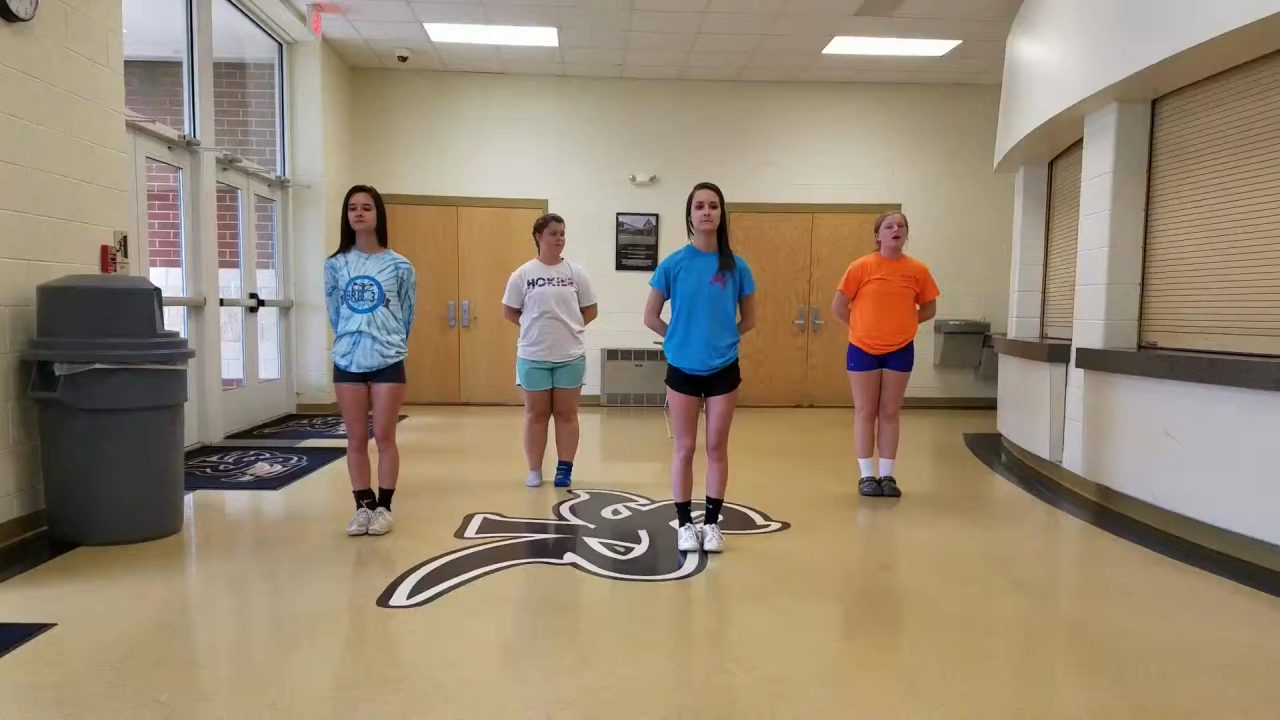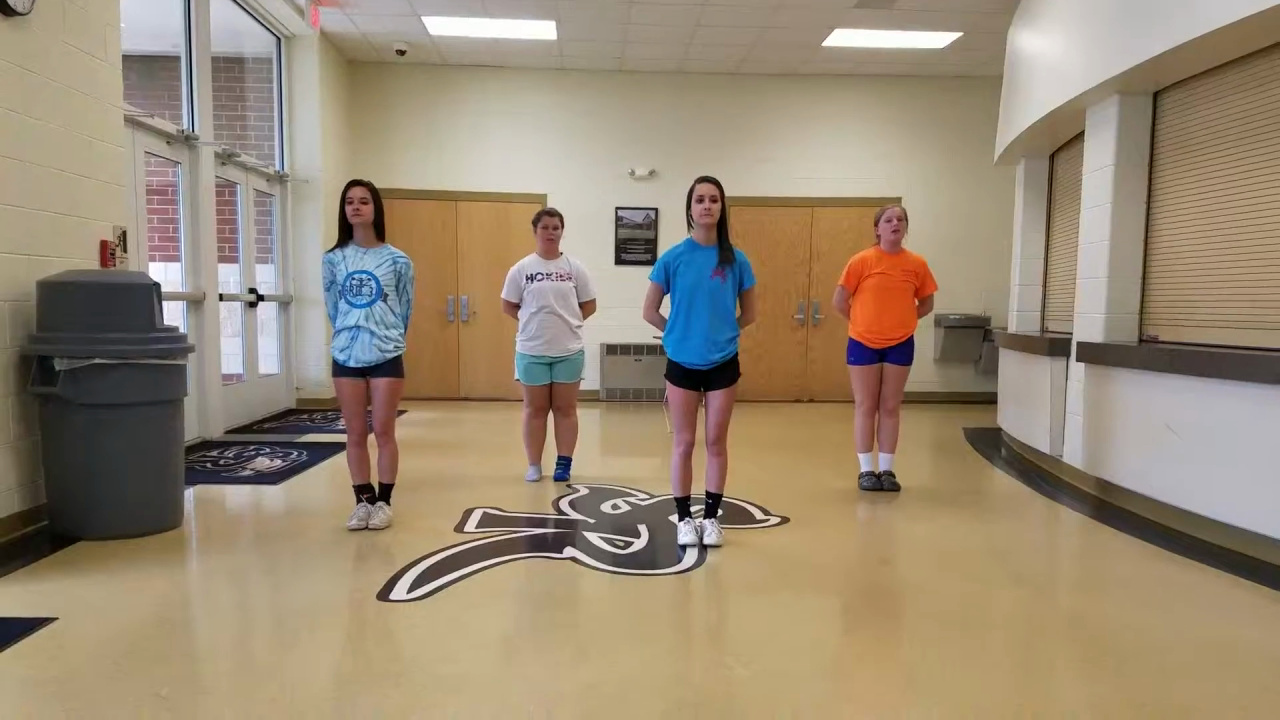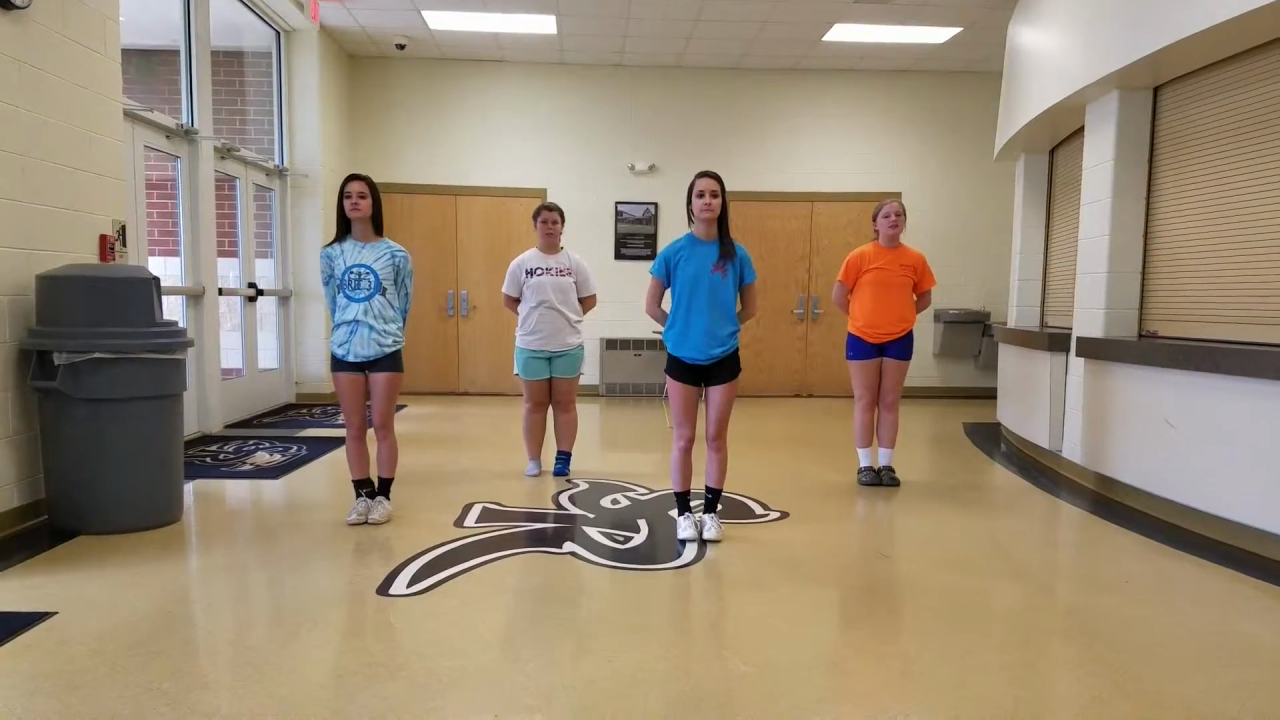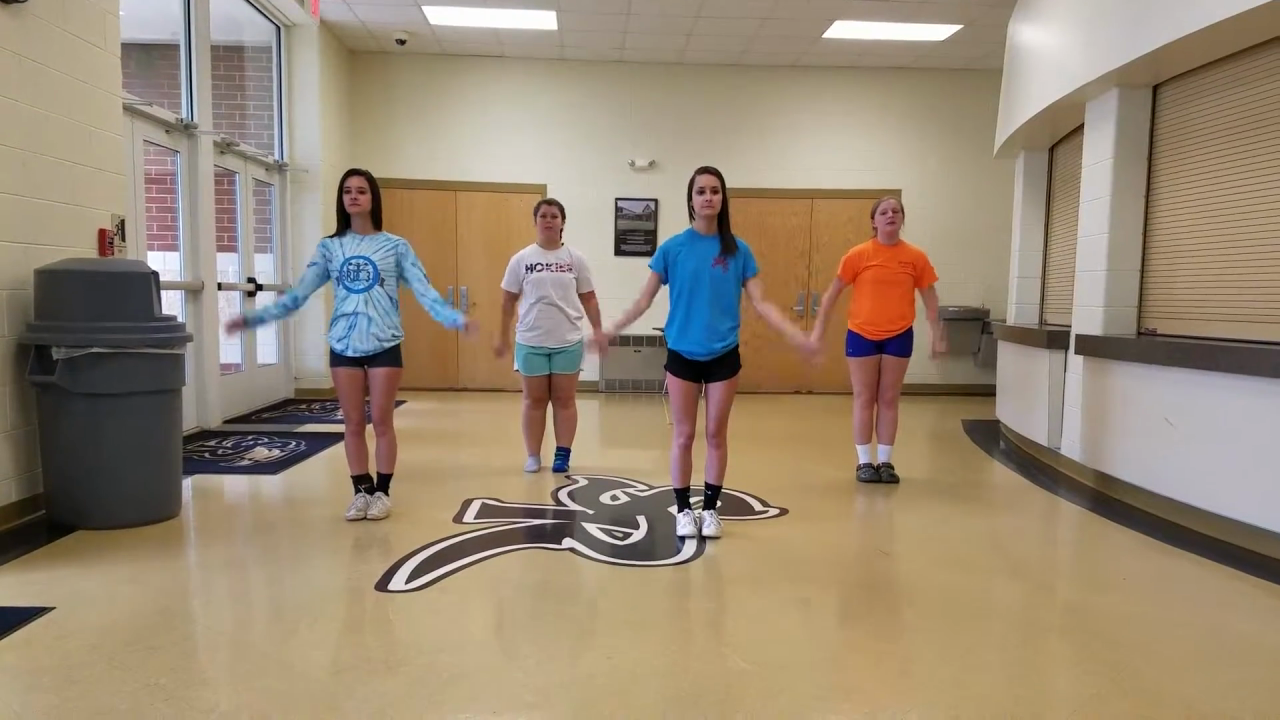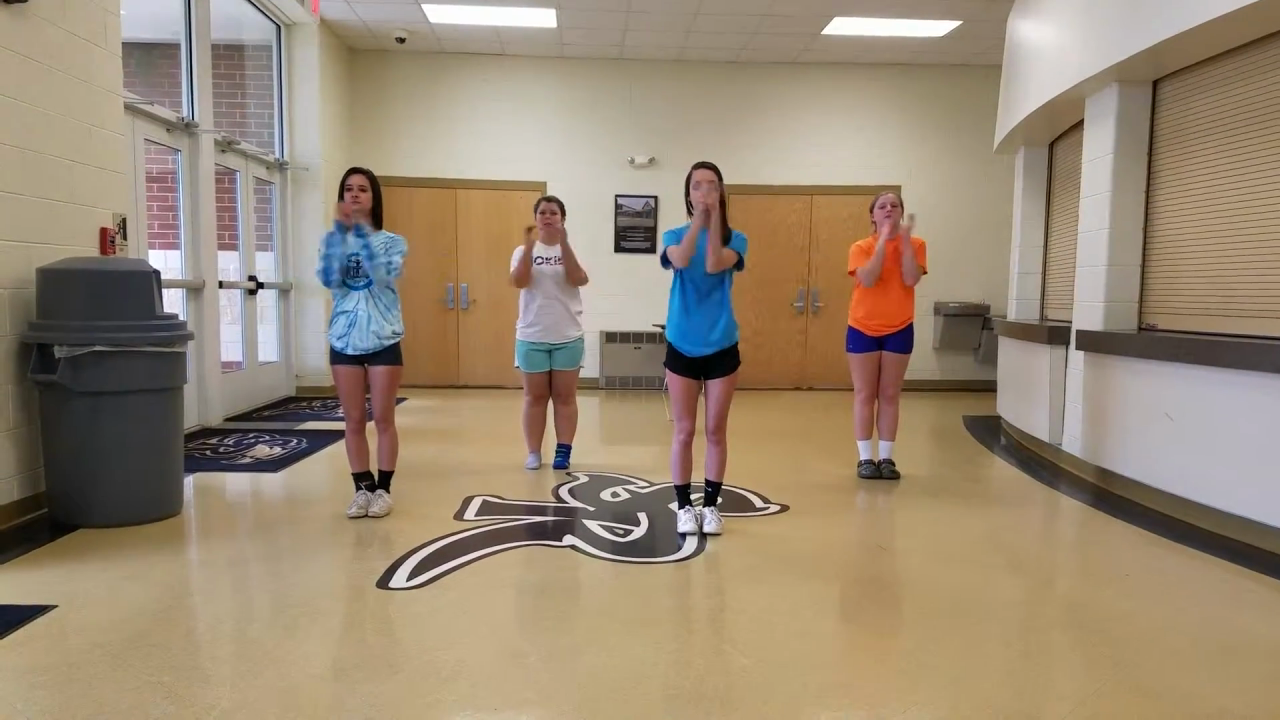
dt=0.3s
person 1, frame 1
left shoulder: (736, 266)
right shoulder: (672, 265)
left elbow: (749, 319)
right elbow: (650, 317)
left wrist: (721, 338)
right wrist: (681, 338)
left hip: (723, 369)
right hip: (683, 368)
left knee: (717, 449)
right knee: (685, 449)
left ankle: (712, 523)
right ankle: (685, 524)
person 1, frame 2
left shoulder: (736, 260)
right shoulder: (673, 258)
left elbow: (748, 314)
right elbow: (650, 311)
left wrist: (720, 334)
right wrist: (681, 334)
left hip: (723, 364)
right hip: (682, 363)
left knee: (716, 443)
right knee: (684, 444)
left ankle: (711, 518)
right ankle: (684, 519)
person 1, frame 3
left shoulder: (736, 255)
right shoulder: (673, 253)
left elbow: (749, 308)
right elbow: (652, 306)
left wrist: (720, 329)
right wrist: (682, 329)
left hip: (724, 359)
right hip: (682, 358)
left knee: (716, 439)
right knee: (684, 439)
left ankle: (711, 512)
right ankle: (684, 513)
person 1, frame 4
left shoulder: (737, 250)
right shoulder: (671, 248)
left elbow: (760, 302)
right elbow: (646, 298)
left wrist: (796, 335)
right wrist: (612, 330)
left hip: (724, 355)
right hip: (682, 353)
left knee: (716, 435)
right knee: (683, 435)
left ankle: (710, 509)
right ankle: (682, 510)
person 1, frame 5
left shoulder: (734, 240)
right shoulder: (675, 237)
left elbow: (715, 266)
right elbow: (681, 261)
left wrist: (716, 214)
right wrist: (700, 219)
left hip: (722, 348)
right hip: (682, 348)
left knee: (715, 431)
right knee: (684, 431)
left ankle: (710, 505)
right ankle: (684, 506)
person 2, frame 1
left shoulder: (399, 266)
right shoulder: (336, 264)
left elbow: (406, 316)
right elbow: (335, 315)
right wrist: (350, 344)
left hip: (387, 362)
right hip: (347, 362)
left knee: (384, 438)
right knee: (356, 440)
left ankle: (383, 507)
right ankle: (363, 506)
person 2, frame 2
left shoulder: (397, 260)
right shoulder: (333, 260)
left elbow: (404, 311)
right elbow: (333, 310)
right wrist: (349, 340)
left hip: (386, 357)
right hip: (346, 357)
left knee: (383, 433)
right knee: (355, 434)
left ankle: (384, 502)
right ankle: (363, 501)
person 2, frame 3
left shoulder: (395, 254)
right shoulder: (331, 254)
left elbow: (403, 306)
right elbow: (334, 305)
right wrist: (348, 335)
left hip: (385, 351)
right hip: (345, 352)
left knee: (383, 427)
right knee: (354, 429)
left ankle: (383, 496)
right ankle: (363, 495)
person 2, frame 4
left shoulder: (395, 246)
right shoulder: (329, 247)
left elbow: (422, 289)
right elbow: (300, 292)
left wrist: (454, 318)
right wrist: (256, 317)
left hip: (384, 344)
right hip: (343, 345)
left knee: (381, 421)
right knee: (353, 423)
left ankle: (382, 492)
right ankle: (361, 491)
person 2, frame 5
left shoulder: (391, 241)
right shoulder: (334, 241)
left elbow: (382, 275)
right elbow: (330, 279)
left wrist: (361, 230)
right wrist: (340, 231)
left hip: (383, 342)
right hip: (344, 342)
left knee: (383, 419)
right knee: (353, 421)
left ankle: (382, 489)
right ankle: (362, 488)
person 3, frame 1
left shoulder: (918, 270)
right shoulder: (861, 266)
left elbow: (929, 309)
right elbow: (838, 305)
left wrist: (902, 324)
right wrist: (862, 326)
left hip: (899, 350)
right hip: (863, 349)
left knee: (890, 413)
right knee: (865, 412)
left ankle: (887, 475)
right ankle: (867, 475)
person 3, frame 2
left shoulder: (917, 264)
right shoulder: (861, 261)
left elbow: (927, 304)
right elbow: (839, 301)
left wrist: (900, 320)
right wrist: (863, 323)
left hip: (900, 345)
right hip: (864, 344)
left knee: (890, 408)
right knee: (866, 407)
left ankle: (887, 470)
right ankle: (866, 470)
person 3, frame 3
left shoulder: (915, 259)
right shoulder: (860, 256)
left elbow: (924, 299)
right elbow: (838, 296)
left wrist: (898, 316)
right wrist: (863, 317)
left hip: (899, 340)
right hip: (862, 338)
left knee: (890, 403)
right knee: (865, 402)
left ankle: (886, 465)
right ankle: (865, 465)
person 3, frame 4
left shoulder: (916, 256)
right shoulder: (859, 254)
left elbow: (929, 295)
right elbow: (835, 290)
left wrist: (937, 333)
right wrist: (819, 326)
left hip: (899, 336)
right hip: (862, 335)
left knee: (889, 400)
right knee: (864, 398)
left ankle: (884, 462)
right ankle: (864, 460)
person 3, frame 5
left shoulder: (915, 245)
right shoulder: (861, 247)
left elbow: (911, 279)
right elbow: (867, 280)
left wrist: (905, 240)
right wrist: (884, 240)
left hip: (898, 331)
right hip: (862, 329)
left knee: (889, 395)
right knee: (864, 395)
left ankle: (886, 458)
right ankle: (865, 458)
person 4, frame 1
left shoulder: (576, 273)
right shoulder: (523, 274)
left elbow: (591, 310)
right elbow: (509, 311)
left wrist: (568, 327)
right wrist: (534, 327)
left hip: (570, 356)
right hip: (533, 356)
left knee: (566, 414)
right knee: (536, 414)
left ankle: (564, 468)
right ankle: (534, 470)
person 4, frame 2
left shoulder: (574, 267)
right shoulder: (521, 268)
left elbow: (589, 306)
right elbow: (508, 306)
left wrist: (567, 322)
right wrist: (532, 322)
left hip: (569, 350)
right hip: (532, 351)
left knee: (565, 409)
right knee: (535, 409)
left ankle: (564, 464)
right ankle: (534, 465)
person 4, frame 3
left shoulder: (574, 262)
right shoulder: (522, 262)
left elbow: (589, 300)
right elbow: (509, 300)
left wrist: (565, 318)
right wrist: (533, 317)
left hip: (568, 345)
right hip: (531, 345)
left knee: (565, 403)
right knee: (534, 404)
left ankle: (563, 458)
right ankle: (533, 460)
person 4, frame 4
left shoulder: (575, 258)
right shoulder: (522, 258)
left elbow: (588, 297)
right elbow: (509, 298)
left wrist: (598, 330)
right wrist: (503, 335)
left hip: (568, 341)
right hip: (531, 341)
left knee: (564, 400)
right knee: (534, 400)
left ankle: (563, 454)
right ankle: (533, 456)
person 4, frame 5
left shoulder: (571, 250)
right shoulder: (523, 250)
left elbow: (578, 280)
right elbow: (519, 281)
left wrist: (564, 244)
right wrist: (529, 246)
left hip: (568, 337)
right hip: (532, 337)
left knee: (565, 396)
right knee: (535, 396)
left ankle: (563, 451)
right ankle: (534, 453)
